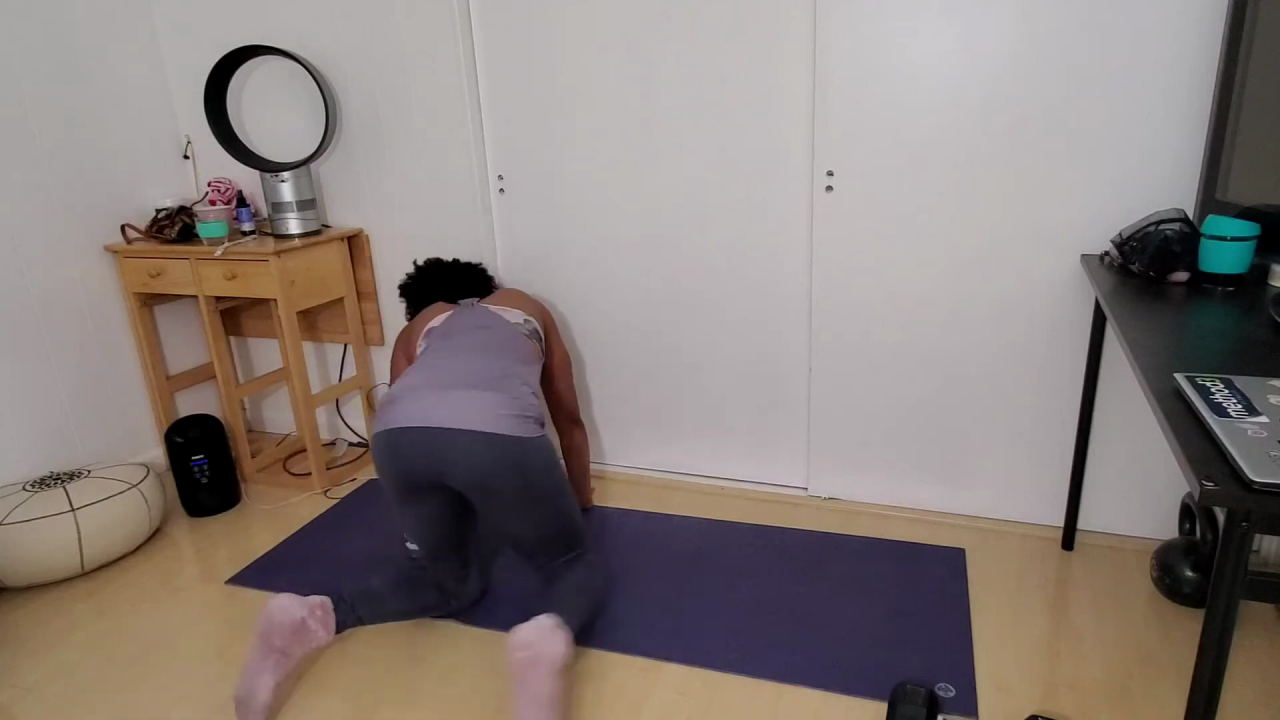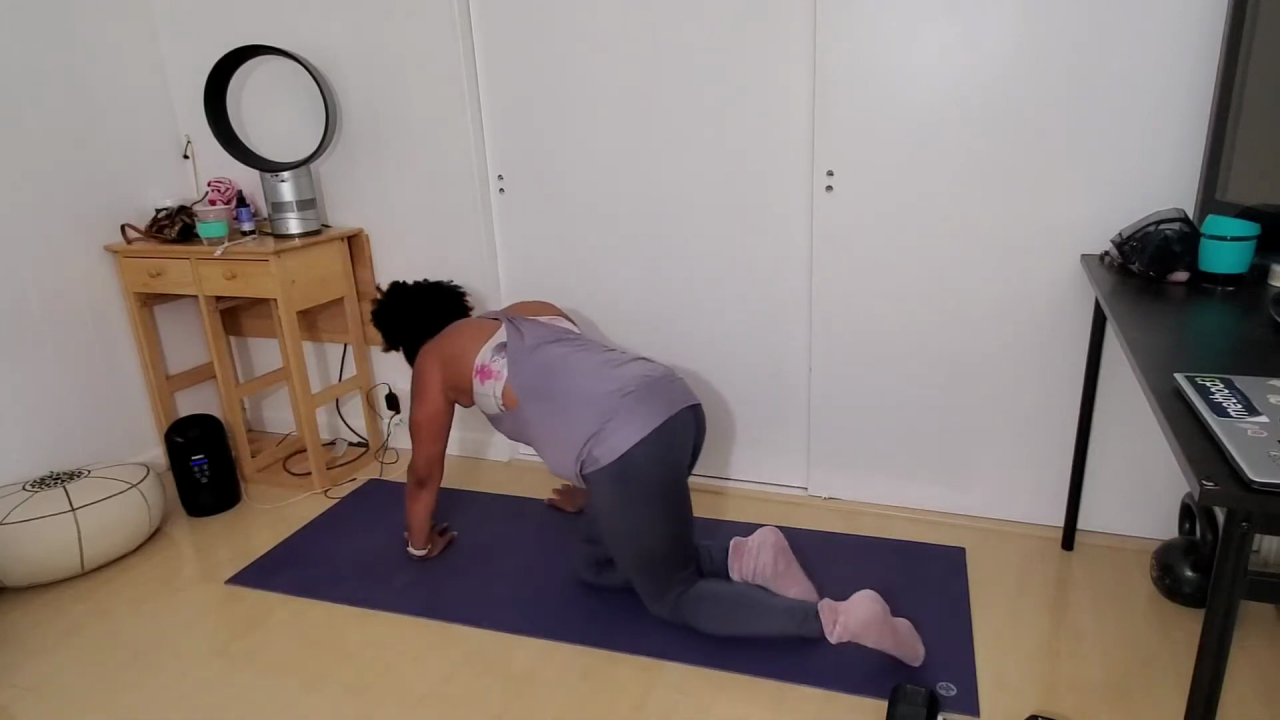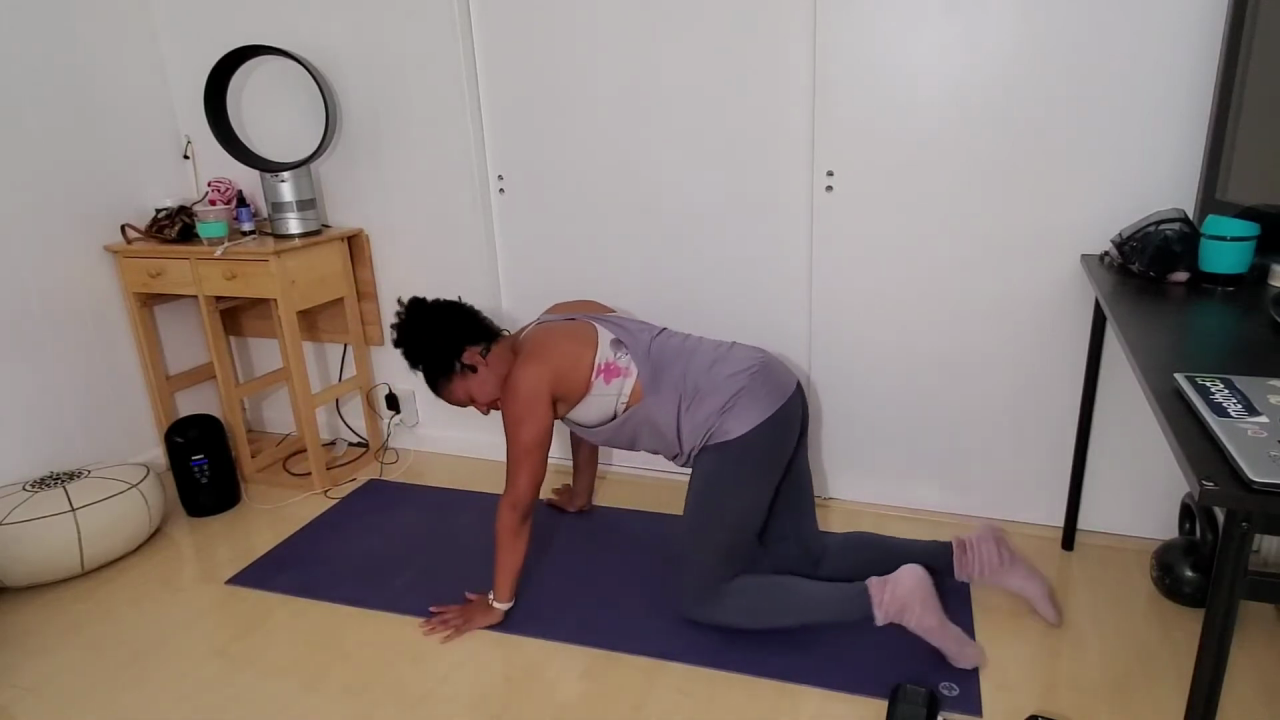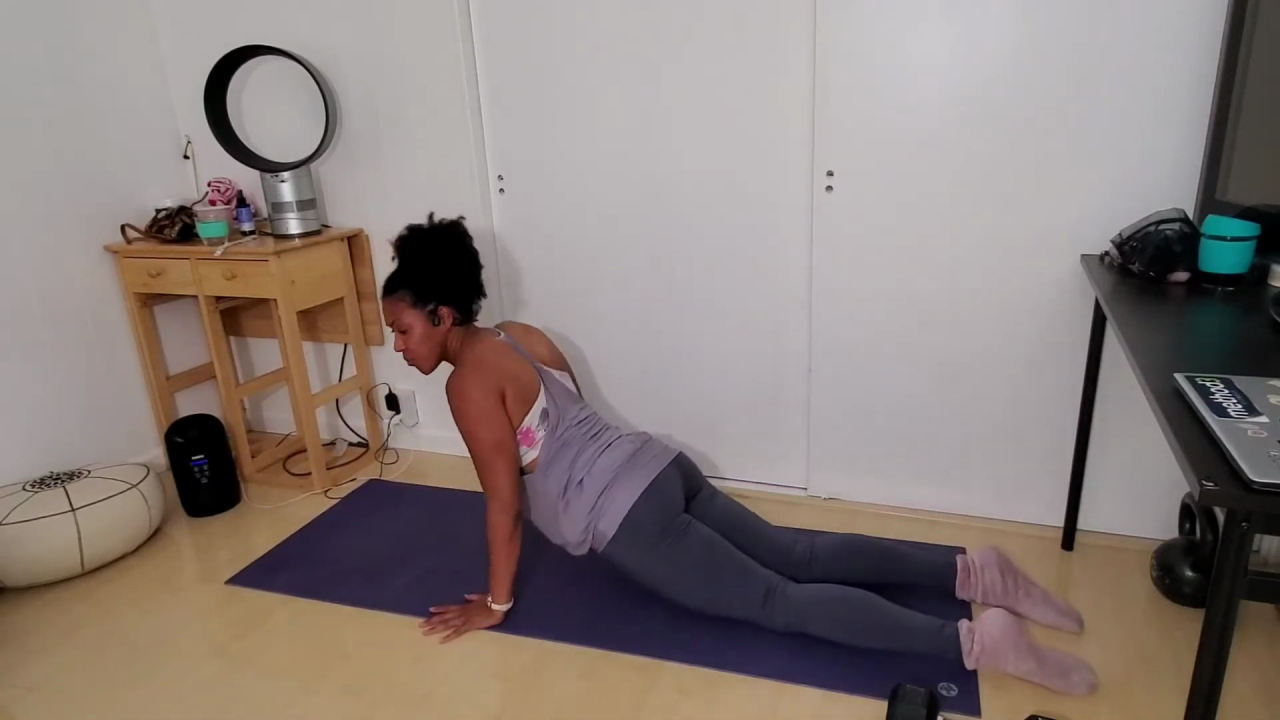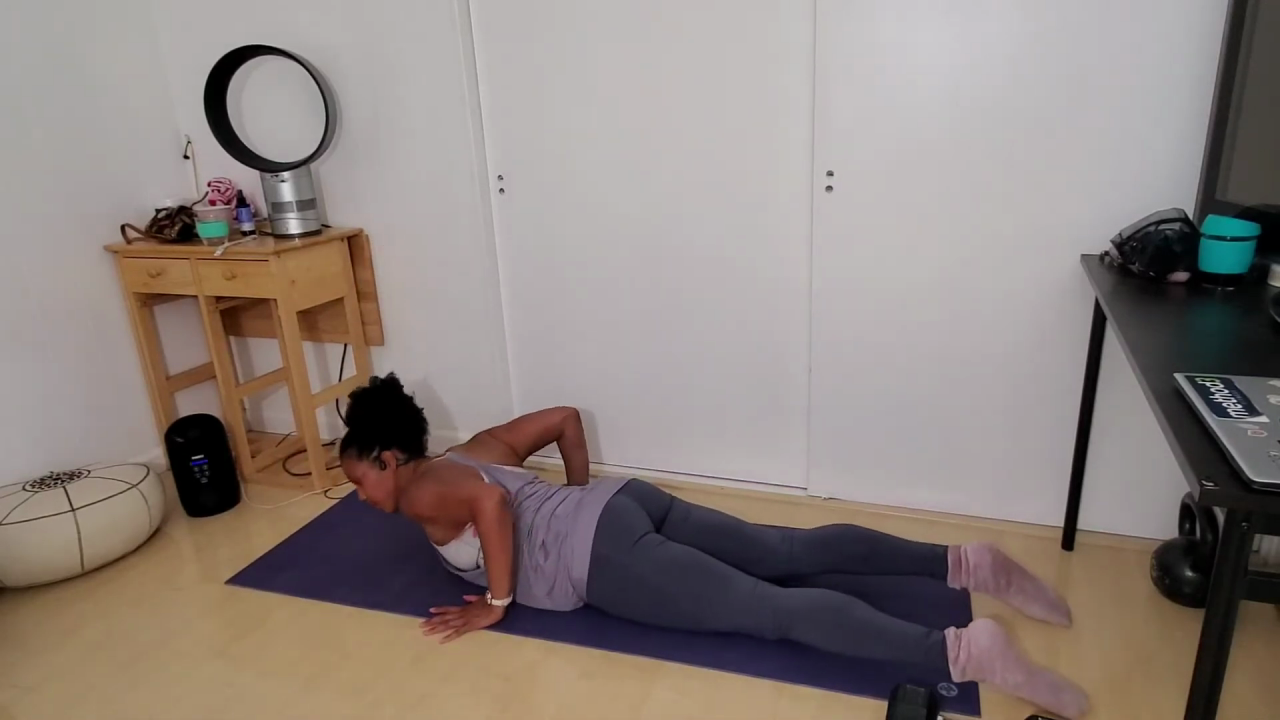
dt=1s
person 1, frame 1
left shoulder: (416, 328)
right shoulder: (528, 307)
right elbow: (569, 414)
left wrist: (421, 534)
right wrist: (580, 493)
left hip: (401, 431)
right hip: (500, 435)
left knee: (451, 583)
right knee: (576, 566)
left ankle: (309, 618)
right ankle: (548, 640)
person 1, frame 2
left shoulder: (434, 359)
right shoulder: (530, 310)
left elbow: (424, 473)
left wrist: (420, 541)
right wrist: (579, 492)
left hip: (629, 445)
right hip: (675, 402)
left knee: (671, 597)
right knee: (600, 567)
left ankle: (838, 617)
right ankle: (747, 553)
person 1, frame 3
left shoulder: (526, 376)
right shoulder: (556, 324)
left elbow: (518, 502)
left wrist: (496, 603)
right wrist: (580, 494)
left hip: (741, 418)
right hip: (768, 392)
left knee: (704, 601)
right knee: (799, 559)
left ankle: (889, 597)
right ankle: (970, 556)
person 1, frame 4
left shoulder: (468, 382)
right shoulder: (518, 335)
left elbow: (505, 503)
left wrist: (493, 604)
left hip: (629, 518)
right hip: (657, 468)
left knee: (781, 602)
right knee: (803, 556)
left ankle: (975, 640)
right ankle: (972, 573)
person 1, frame 5
left shoulder: (423, 493)
right shoulder: (475, 447)
left elbow: (487, 499)
right elbow: (565, 416)
left wrist: (496, 601)
left hip: (604, 558)
right hip: (624, 502)
left knee: (773, 609)
right knee: (792, 553)
left ankle: (960, 649)
right ankle: (962, 563)
